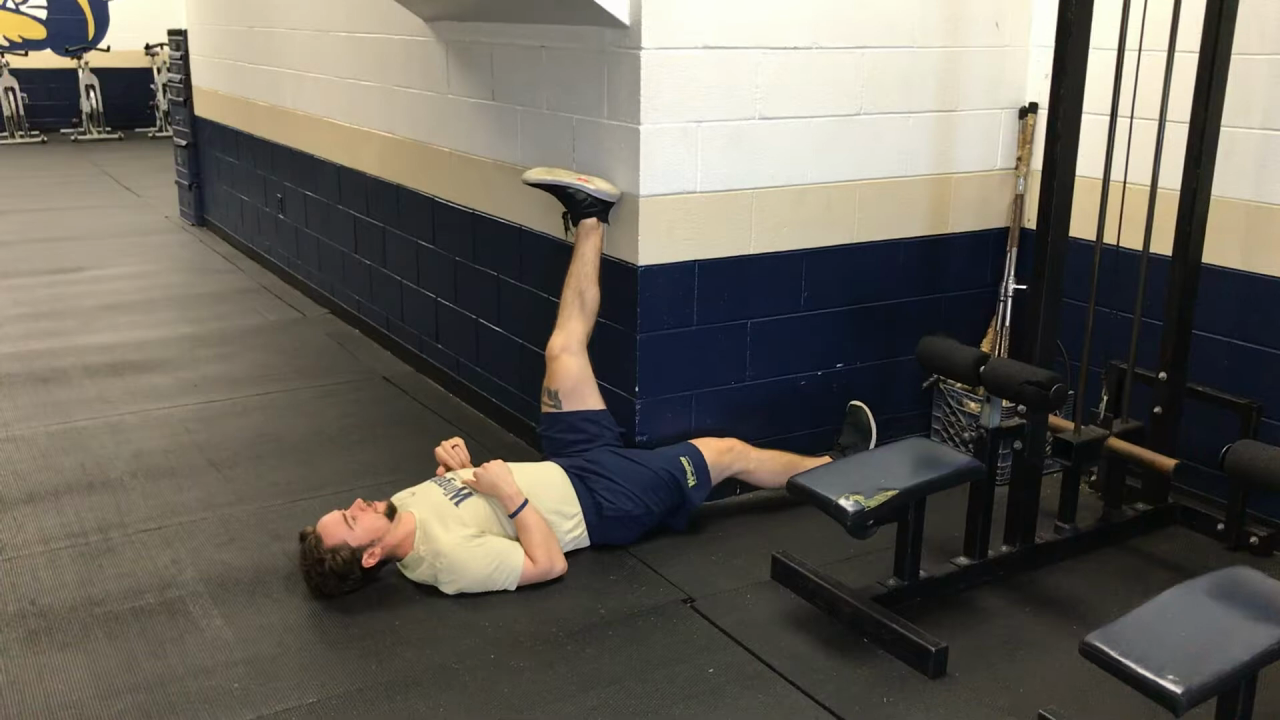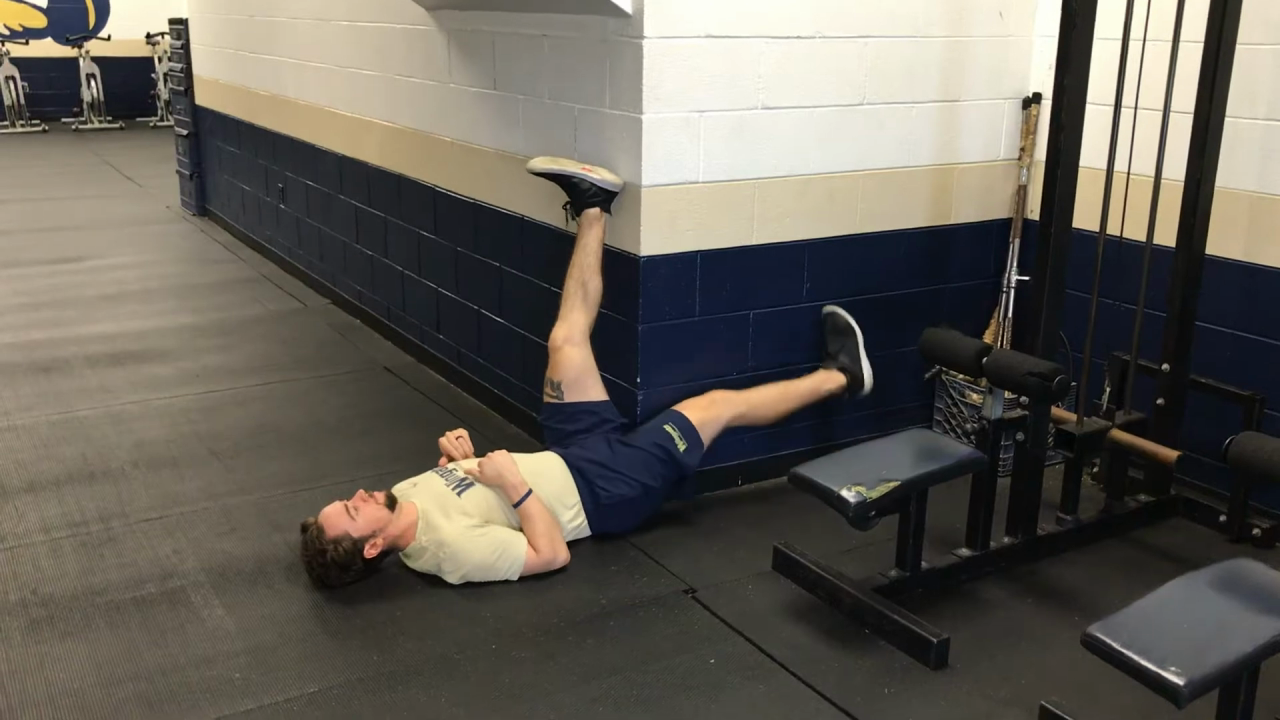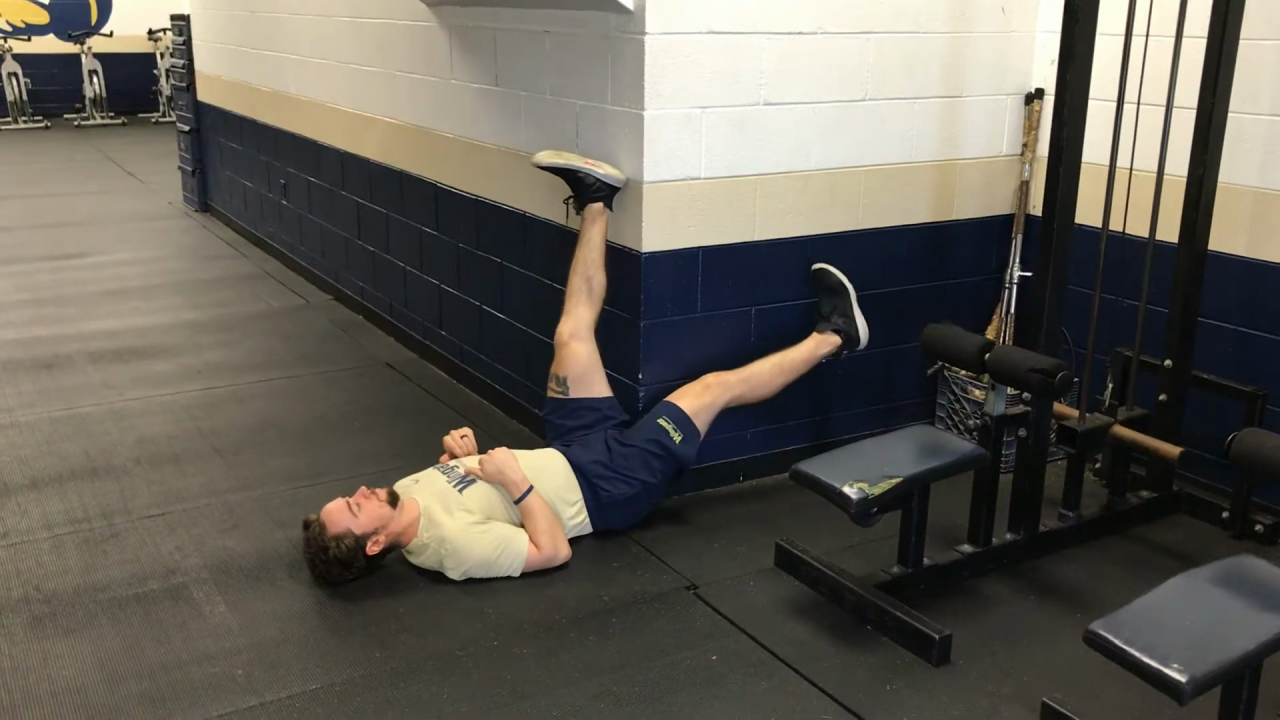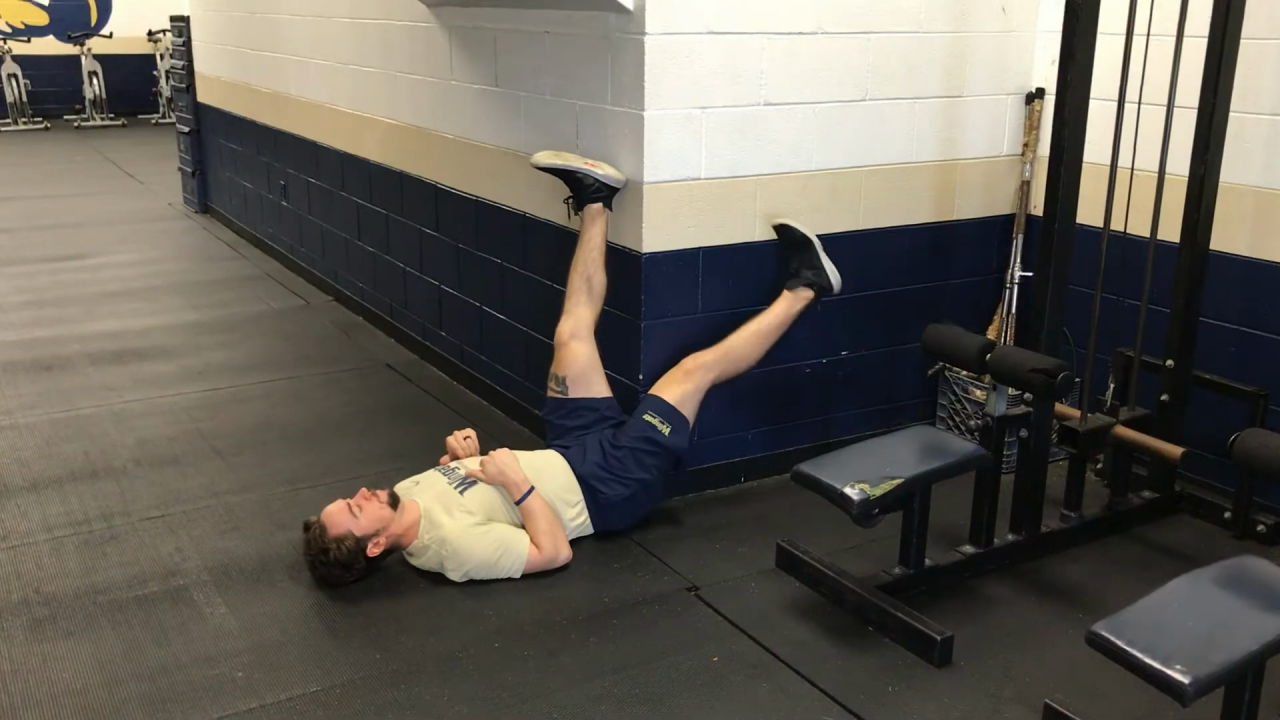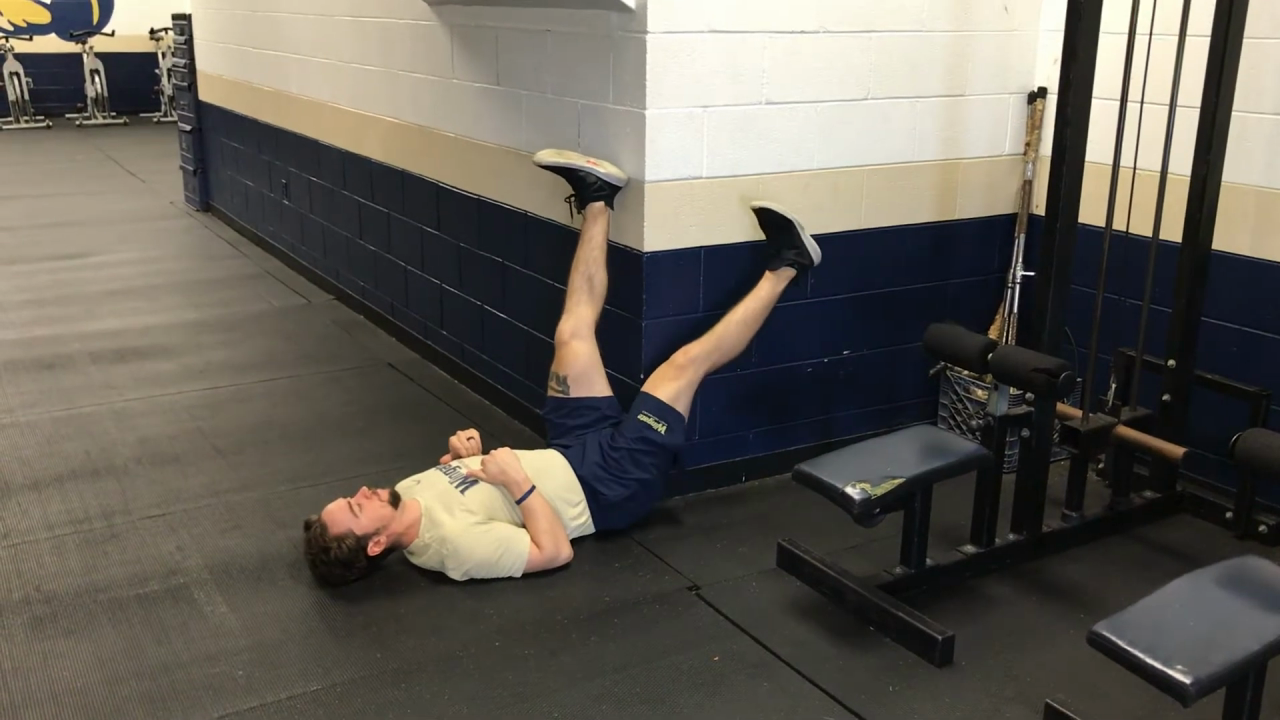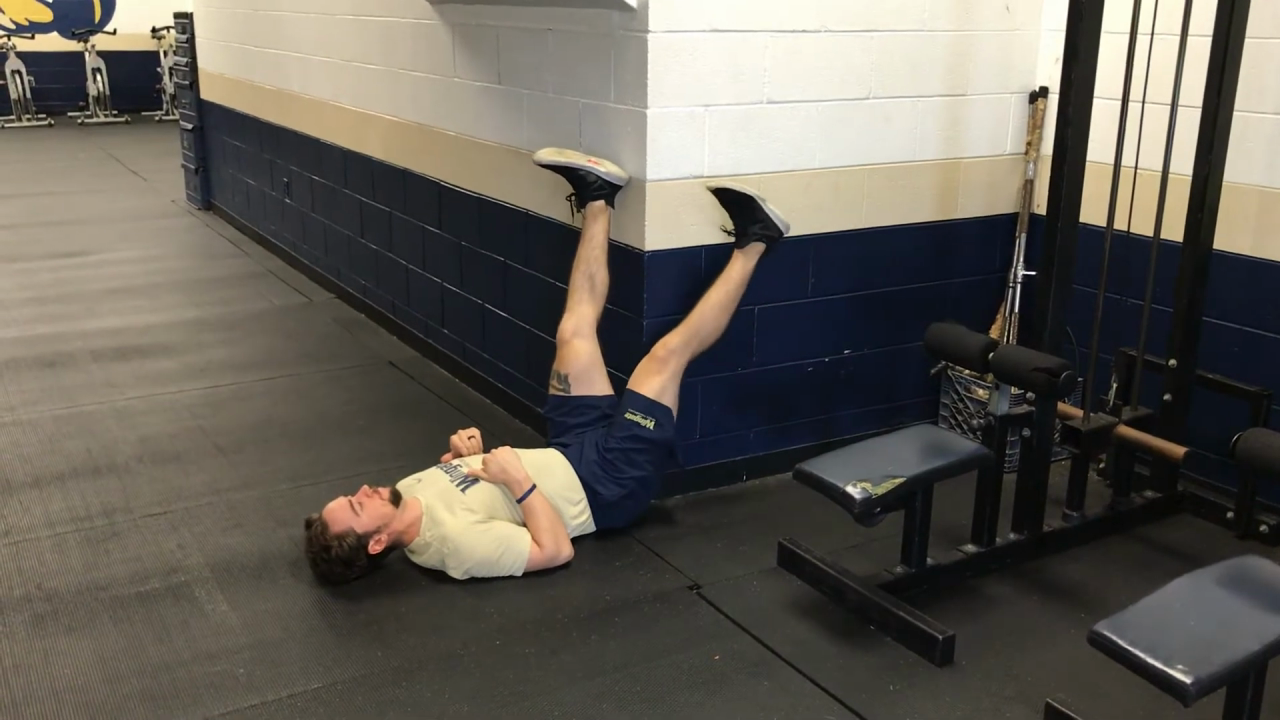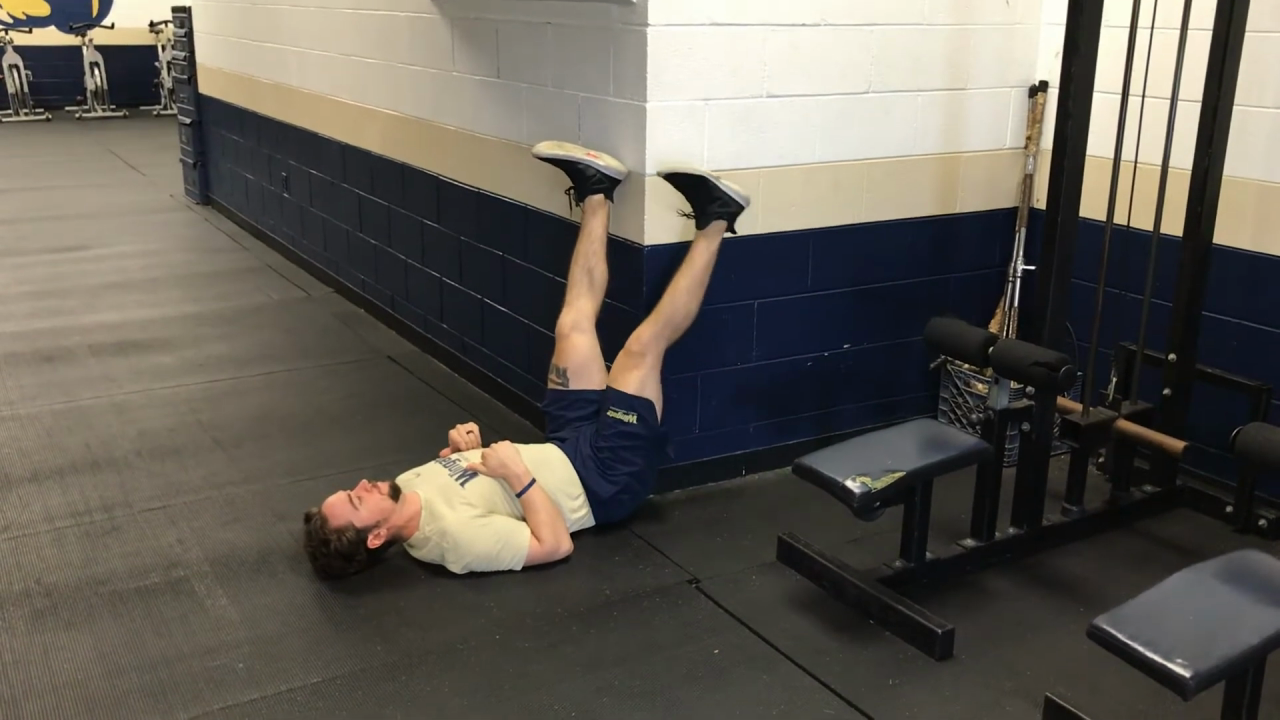
dt=0.5s
person 1, frame 1
left shoulder: (405, 509)
right shoulder: (448, 560)
right elbow: (548, 564)
left wrist: (457, 466)
right wrist: (508, 492)
left hip: (570, 464)
right hip: (602, 499)
left knee: (564, 348)
right knee: (730, 453)
left ankle: (588, 219)
right ankle: (835, 467)
person 1, frame 2
left shoulder: (406, 501)
right shoulder: (450, 551)
right elbow: (552, 554)
left wrist: (457, 458)
right wrist: (514, 483)
left hip: (570, 457)
right hip: (603, 489)
left knee: (566, 339)
right knee: (722, 402)
left ankle: (591, 208)
right ankle: (840, 374)
person 1, frame 3
left shoulder: (410, 495)
right shoulder: (450, 546)
right elbow: (552, 552)
left wrist: (461, 453)
right wrist: (515, 480)
left hip: (572, 453)
right hip: (605, 486)
left knee: (572, 335)
right knee: (715, 386)
left ankle: (594, 204)
right ankle: (829, 336)
person 1, frame 4
left shoulder: (409, 497)
right shoulder: (450, 547)
right elbow: (553, 552)
left wrist: (463, 456)
right wrist: (516, 482)
left hip: (573, 455)
right hip: (609, 487)
right knee: (697, 368)
left ankle: (593, 203)
right ankle: (801, 289)
person 1, frame 5
left shoulder: (408, 496)
right shoulder: (451, 546)
right elbow: (554, 552)
left wrist: (464, 456)
right wrist: (517, 482)
left hip: (571, 453)
right hip: (610, 484)
right knee: (687, 361)
left ankle: (595, 202)
right ankle: (781, 270)
person 1, frame 6
left shoulder: (410, 495)
right shoulder: (451, 544)
right elbow: (555, 550)
left wrist: (464, 456)
right wrist: (517, 480)
left hip: (570, 454)
right hip: (609, 484)
right knee: (667, 353)
left ankle: (596, 200)
right ankle: (750, 245)
person 1, frame 7
left shoulder: (410, 487)
right shoulder: (451, 538)
right elbow: (555, 544)
left wrist: (463, 449)
right wrist: (517, 474)
left hip: (565, 448)
right hip: (605, 480)
right knee: (642, 347)
left ankle: (595, 195)
right ankle: (711, 226)
